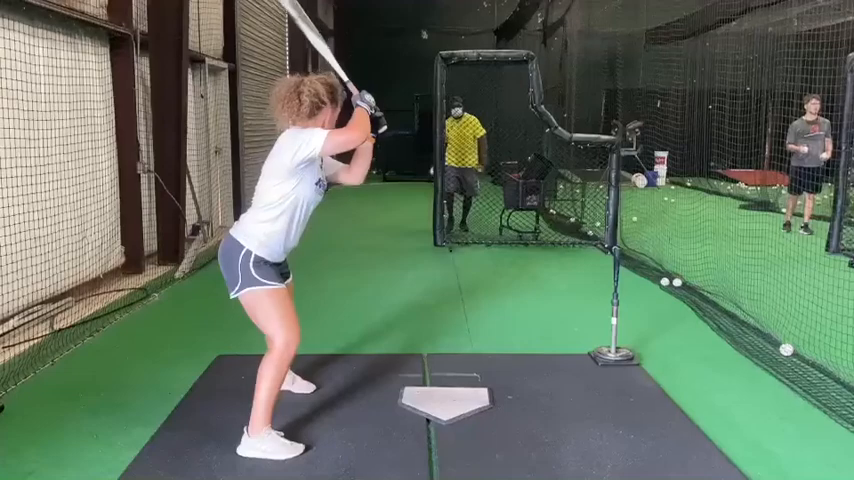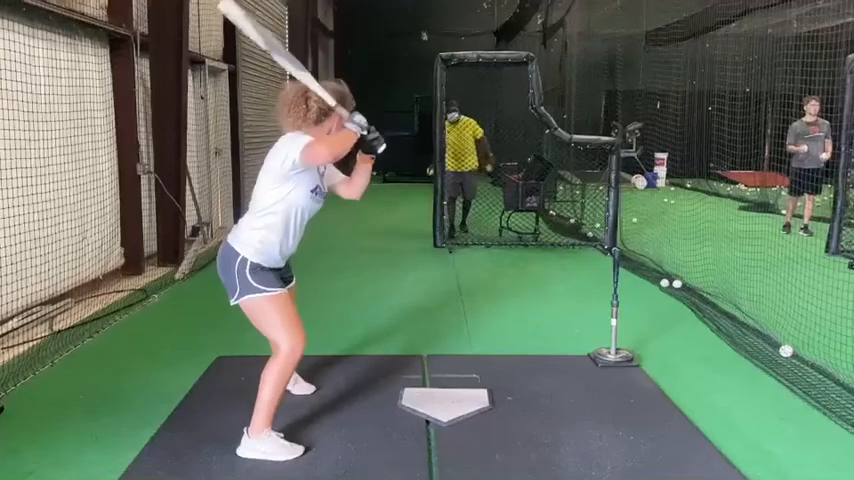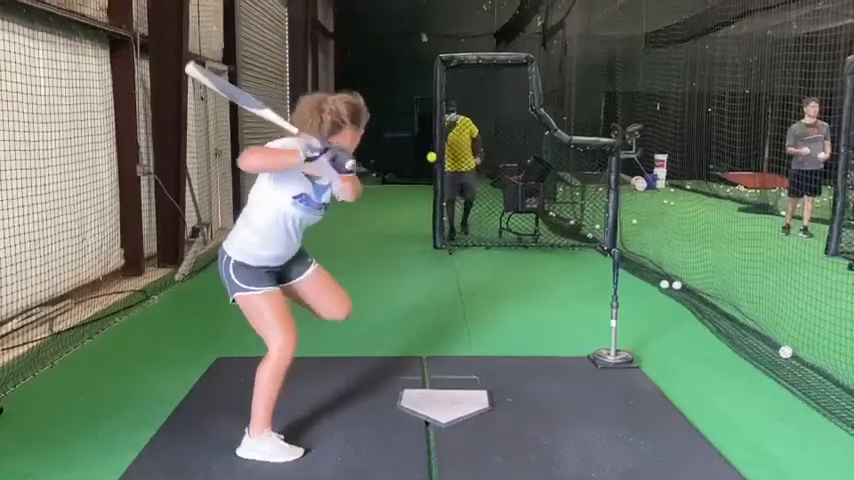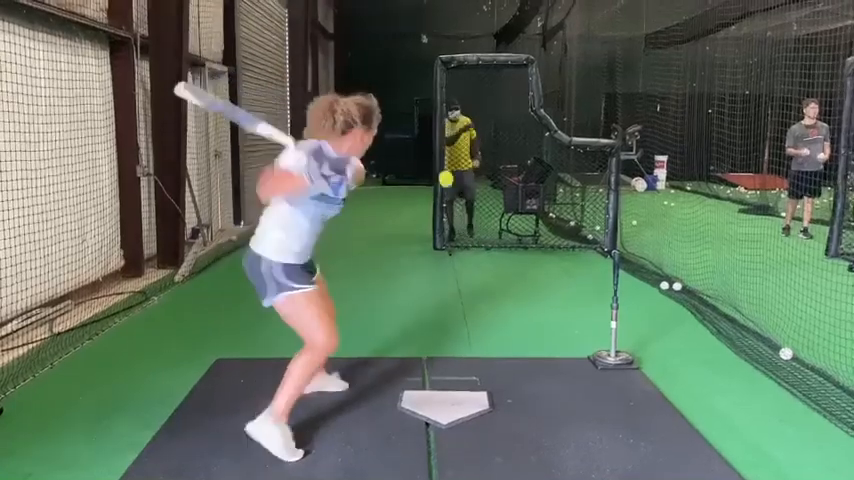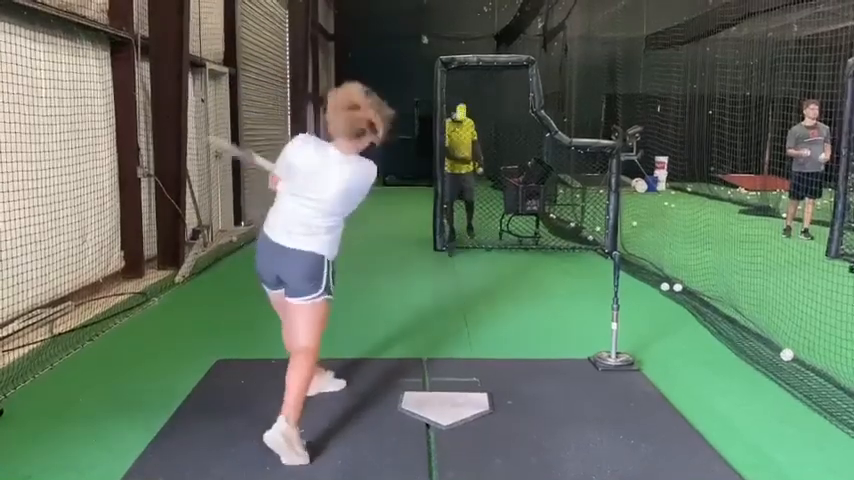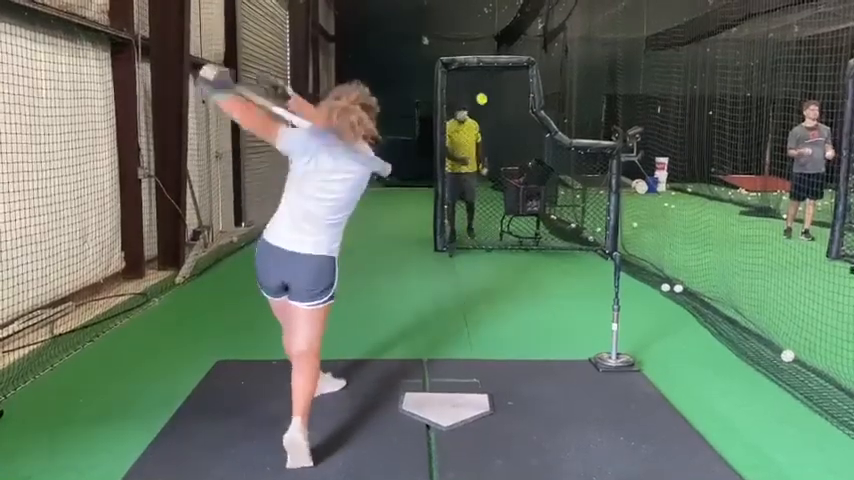
dt=0.3s
person 1, frame 1
left shoulder: (314, 154)
right shoulder: (299, 139)
left elbow: (353, 176)
right elbow: (354, 135)
left wrist: (370, 134)
right wrist: (363, 107)
left hip: (268, 253)
right hip: (248, 254)
left knee: (282, 325)
right knee: (285, 338)
left ankle: (281, 374)
right ankle: (257, 435)
person 1, frame 2
left shoulder: (319, 159)
right shoulder: (294, 144)
left elbow: (353, 191)
right elbow: (323, 152)
left wrist: (368, 151)
right wrist: (354, 132)
left hip: (273, 259)
right hip: (246, 261)
left knee: (289, 330)
right knee: (291, 343)
left ankle: (284, 376)
right ankle: (257, 437)
person 1, frame 3
left shoulder: (330, 163)
right shoulder: (290, 149)
left elbow: (350, 194)
right elbow: (247, 160)
left wrist: (345, 169)
right wrist: (305, 153)
left hip: (287, 257)
right hip: (245, 261)
left knee: (339, 310)
right knee: (283, 344)
right ankle: (257, 437)
person 1, frame 4
left shoulder: (339, 154)
right shoulder: (302, 154)
left elbow: (355, 175)
right elbow: (266, 189)
left wrist: (343, 169)
right wrist: (313, 176)
left hip: (295, 256)
right hip: (274, 262)
left knee: (318, 318)
right knee: (325, 341)
left ankle: (312, 376)
right ankle: (274, 419)
person 1, frame 5
left shoulder: (300, 146)
right shoulder: (365, 171)
left elbow: (276, 182)
left hip: (269, 248)
right hip: (310, 260)
left knee: (293, 326)
right knee: (304, 345)
left ankle: (311, 377)
right ankle: (287, 424)
person 1, frame 6
left shoulder: (313, 145)
right shoulder: (364, 159)
left elbow: (264, 125)
right elbow: (327, 126)
left wrist: (222, 90)
right wrist: (295, 98)
left hip: (272, 252)
right hip: (317, 262)
left knee: (293, 332)
right knee: (306, 349)
left ankle: (311, 380)
right ankle: (298, 426)
person 2, frame 1
left shoulder: (825, 123)
right shoulder: (796, 125)
left elbow: (828, 141)
right elbow: (788, 145)
left wrist: (828, 153)
right wrist: (798, 148)
left hip: (816, 165)
right hip: (798, 165)
left knee: (811, 195)
right knee: (794, 195)
left ankle: (805, 225)
right ankle: (787, 222)
person 2, frame 2
left shoulder: (825, 125)
right shoulder: (796, 126)
left elbow: (828, 142)
right elbow: (788, 146)
left wrist: (828, 153)
right wrist: (798, 149)
left hip: (816, 167)
right hip: (799, 166)
left knee: (811, 196)
right knee: (794, 196)
left ankle: (805, 226)
right ankle: (787, 223)
person 2, frame 3
left shoulder: (824, 126)
right shoulder: (795, 128)
left elbow: (827, 144)
right elbow: (788, 149)
left wrist: (827, 154)
right wrist: (799, 151)
left hip: (815, 168)
right hip: (798, 168)
left knee: (810, 198)
right knee: (793, 198)
left ankle: (805, 227)
right ankle: (787, 224)
person 2, frame 4
left shoulder: (824, 127)
right shoulder: (795, 129)
left elbow: (827, 145)
right elbow: (788, 150)
left wrist: (826, 155)
right wrist: (799, 152)
left hip: (816, 170)
right hip: (798, 169)
left knee: (810, 199)
right knee: (793, 199)
left ankle: (805, 228)
right ankle: (787, 225)
person 2, frame 5
left shoulder: (824, 129)
right shoulder: (795, 130)
left elbow: (827, 146)
right elbow: (789, 151)
left wrist: (827, 156)
right wrist: (799, 153)
left hip: (817, 171)
right hip: (799, 171)
left knee: (811, 200)
right knee: (794, 200)
left ankle: (805, 229)
right ankle: (788, 226)
person 2, frame 6
left shoulder: (825, 130)
right shoulder: (796, 131)
left elbow: (828, 148)
right elbow: (789, 152)
left wrist: (831, 153)
right wrist: (800, 152)
left hip: (818, 172)
right hip: (800, 171)
left knee: (811, 201)
right knee: (795, 201)
left ankle: (806, 230)
right ankle: (788, 227)
person 3, frame 1
left shoulder: (472, 120)
right shoulder: (447, 123)
left elbow: (482, 138)
right elbow: (444, 143)
left wrist: (483, 158)
left hip: (469, 165)
right hip: (451, 164)
left knee: (468, 195)
right knee: (448, 193)
left ankle: (463, 221)
right ankle: (450, 218)
person 3, frame 2
left shoulder: (470, 123)
right shoulder: (444, 128)
left elbow: (482, 140)
left wrist: (489, 158)
left hip: (470, 168)
right hip: (452, 169)
left knee: (469, 198)
right knee: (451, 197)
left ankle: (463, 223)
right ankle: (451, 226)
person 3, frame 3
left shoulder: (467, 122)
right shoulder: (443, 127)
left elbow: (476, 138)
left wrist: (477, 154)
right wrist: (449, 128)
left hip: (468, 167)
right hip: (450, 169)
left knee: (469, 198)
right knee: (450, 199)
left ankle: (464, 222)
right ankle: (451, 228)
person 3, frame 4
left shoulder: (467, 121)
left elbow: (474, 139)
right elbow: (448, 142)
left wrist: (476, 156)
right wrist: (461, 130)
left hip: (467, 168)
right hip: (450, 169)
left knee: (470, 198)
right knee: (449, 200)
left ankle: (470, 224)
right ankle: (451, 229)
person 3, frame 5
left shoulder: (470, 123)
right shoulder: (445, 127)
left elbow: (475, 143)
right elbow: (445, 151)
left wrist: (479, 162)
right wrist: (460, 160)
left hip: (468, 170)
right hip: (450, 171)
left knee: (469, 200)
right knee: (449, 202)
left ankle: (469, 226)
right ankle: (451, 230)
person 3, frame 6
left shoulder: (474, 125)
right shoulder: (447, 127)
left elbow: (478, 145)
right elbow: (444, 149)
left wrist: (482, 164)
right wrist: (458, 159)
left hip: (471, 170)
right hip: (453, 170)
left knee: (470, 200)
right knee: (451, 202)
left ankle: (470, 227)
right ankle: (452, 231)
